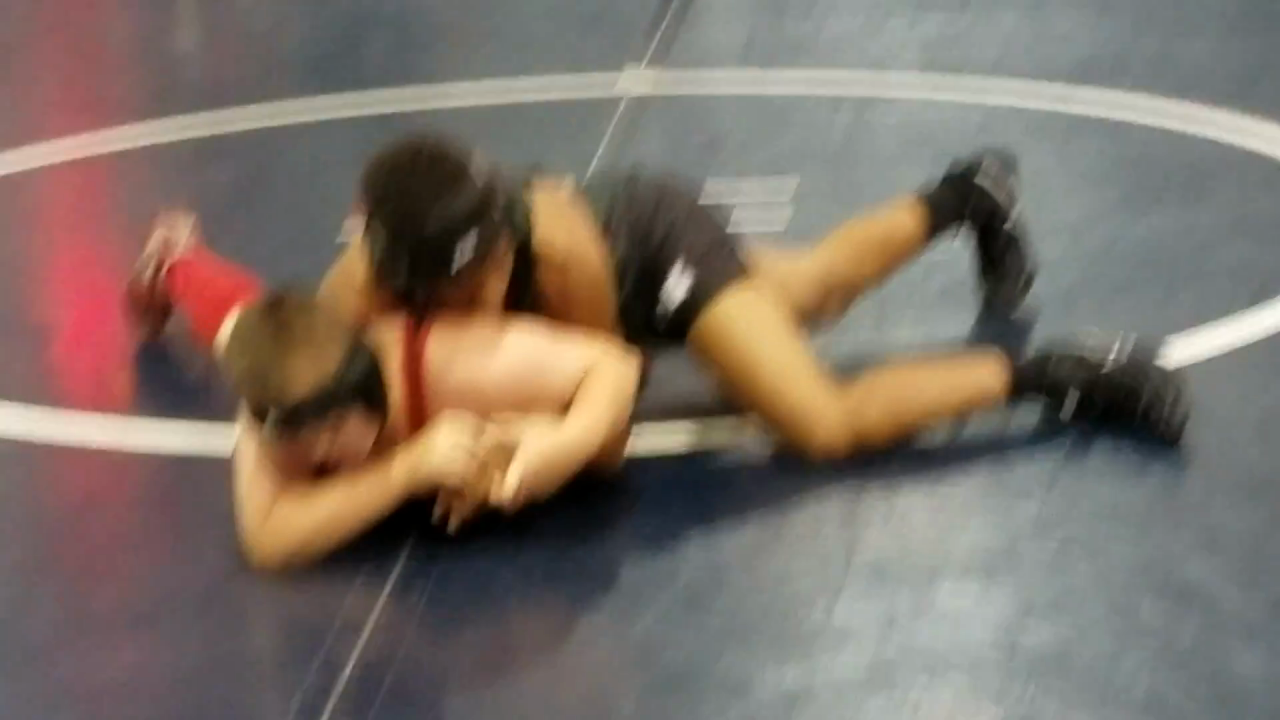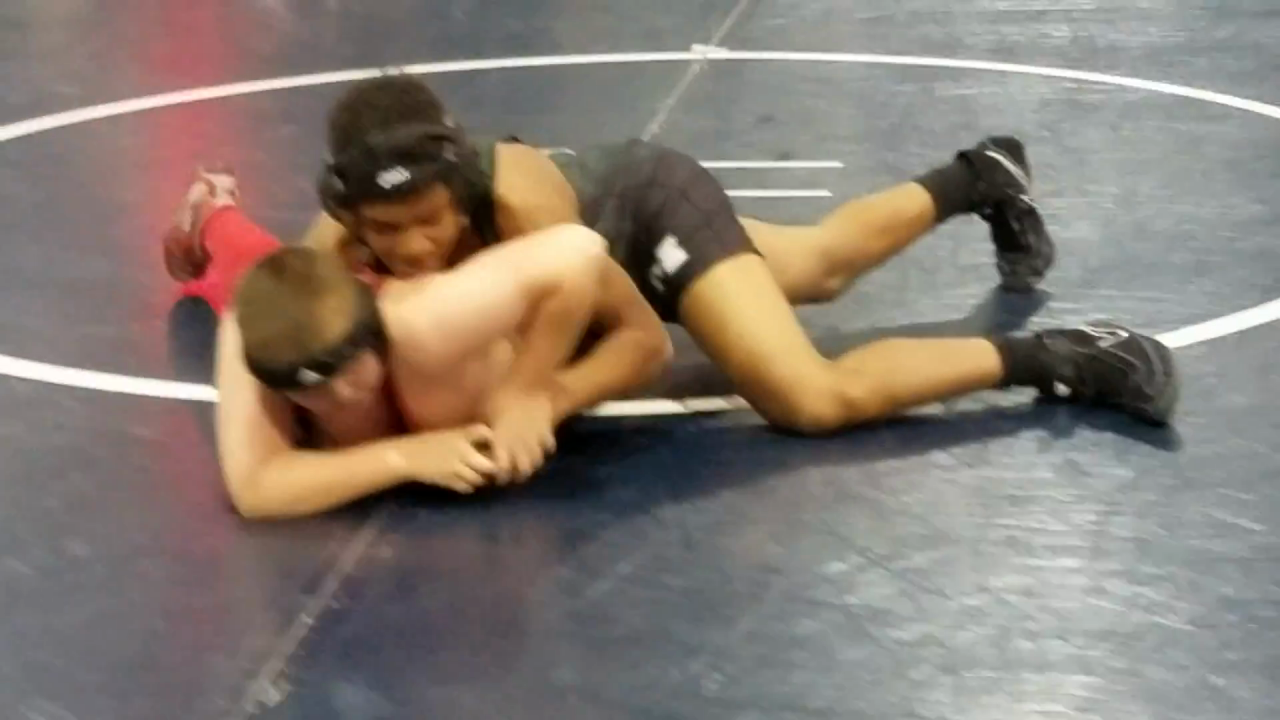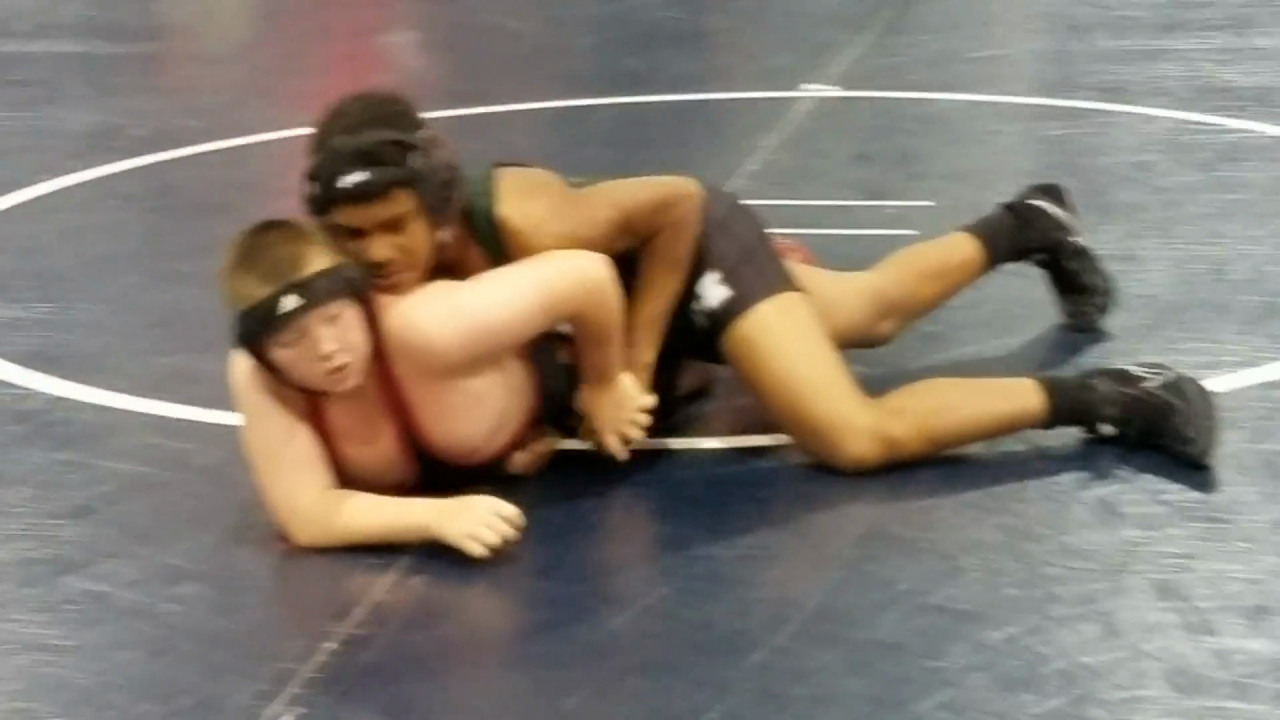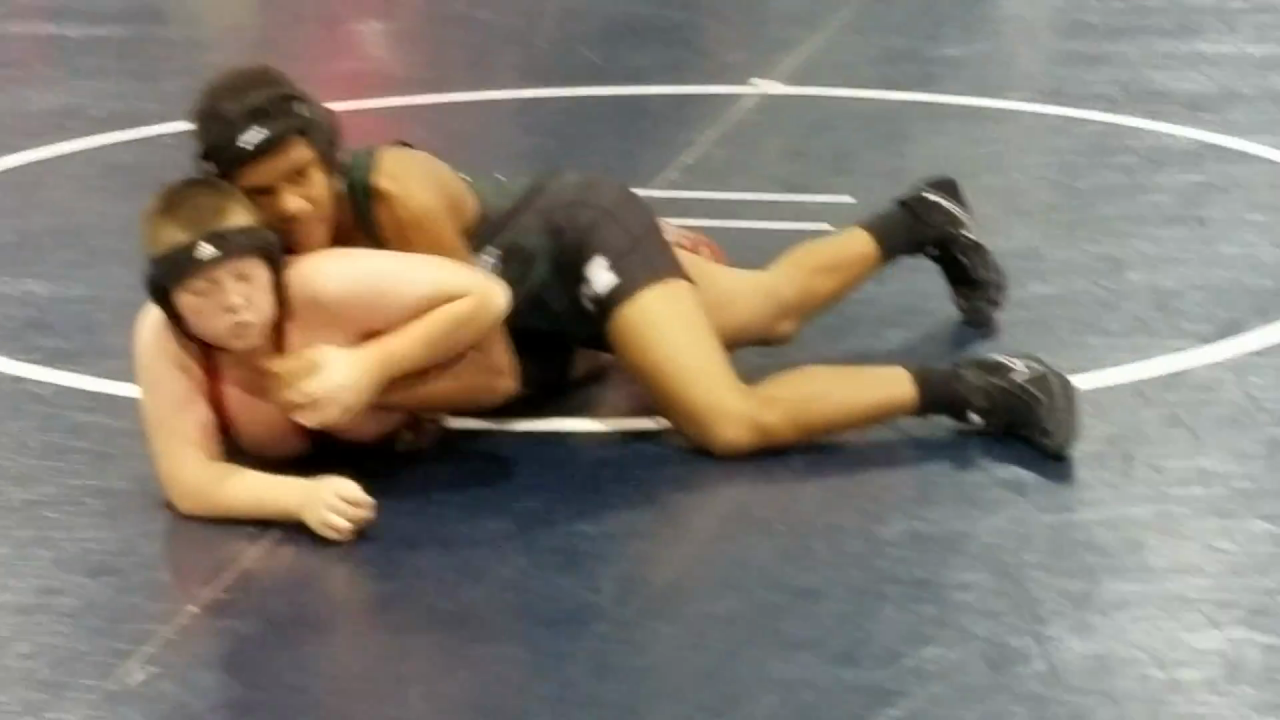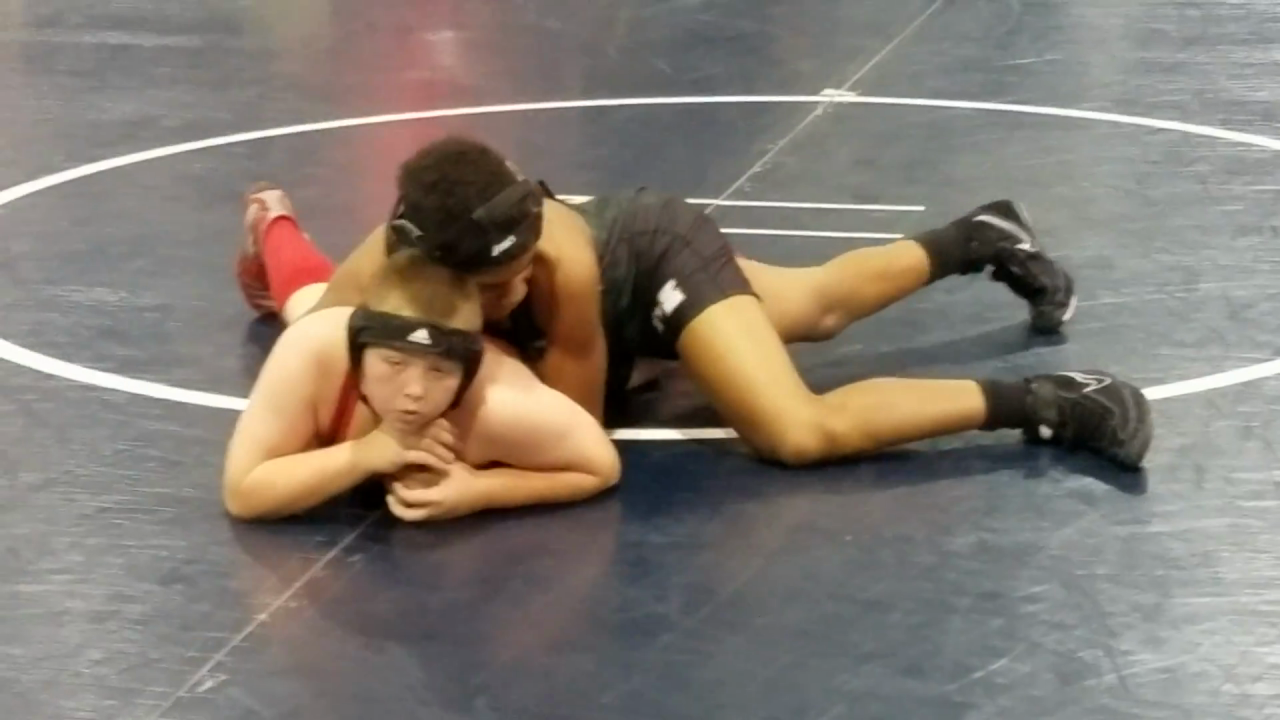
dt=0.7s
person 1, frame 1
left shoulder: (557, 243)
right shoulder: (363, 283)
left hip: (655, 234)
right hip: (620, 257)
left knee: (827, 424)
right knee: (817, 287)
left ankle: (1049, 375)
right ankle: (962, 198)
person 1, frame 2
left shoulder: (520, 203)
right shoulder: (343, 239)
left hip: (653, 206)
right hip: (604, 224)
left knee: (819, 400)
right knee: (828, 263)
left ankle: (1054, 359)
right ankle: (978, 179)
person 1, frame 3
left shoulder: (526, 224)
right shoulder: (378, 250)
left elbow: (679, 200)
left wrist: (632, 367)
left hip: (696, 248)
right hip: (647, 282)
left knee: (858, 439)
right knee: (878, 311)
left ankle: (1098, 398)
right ankle: (1024, 225)
person 1, frame 4
left shoulder: (397, 194)
right shoulder: (282, 230)
left elbow: (486, 358)
left hip: (585, 235)
right hip: (538, 266)
left knee: (731, 423)
right knee: (774, 309)
left ankle: (970, 388)
right ankle: (918, 221)
person 1, frame 5
left shoulder: (555, 255)
right shoulder: (386, 269)
left elbow: (579, 407)
left hip: (664, 249)
right hip: (617, 265)
left knee: (798, 430)
right knee: (822, 306)
left ankle: (1043, 401)
right ankle: (979, 240)
person 2, frame 1
left shoulder: (459, 367)
right shoulder: (280, 389)
left elbow: (613, 365)
right elbow: (267, 538)
left wrist: (569, 442)
right wrist: (405, 468)
right knee: (237, 320)
right ankle: (176, 264)
person 2, frame 2
left shoulder: (424, 328)
right shoulder: (258, 343)
left elbow: (578, 251)
right elbow: (254, 491)
left wrist: (526, 391)
right wrist: (406, 457)
right ankle: (214, 215)
person 2, frame 3
left shoulder: (426, 330)
right shoulder: (254, 373)
left elbow: (588, 272)
right elbow: (305, 516)
left wrist: (603, 383)
right wrist: (438, 515)
person 2, frame 4
left shoulder: (322, 290)
right shoulder: (161, 337)
left elbow: (488, 298)
right elbow: (188, 484)
left wrist: (367, 365)
right wrist: (302, 495)
person 2, frame 5
left shoulder: (496, 404)
right shoulder: (316, 353)
left elbow: (602, 469)
right elbow: (241, 494)
left wrist: (478, 490)
right wrist: (365, 455)
right ankle: (272, 224)
